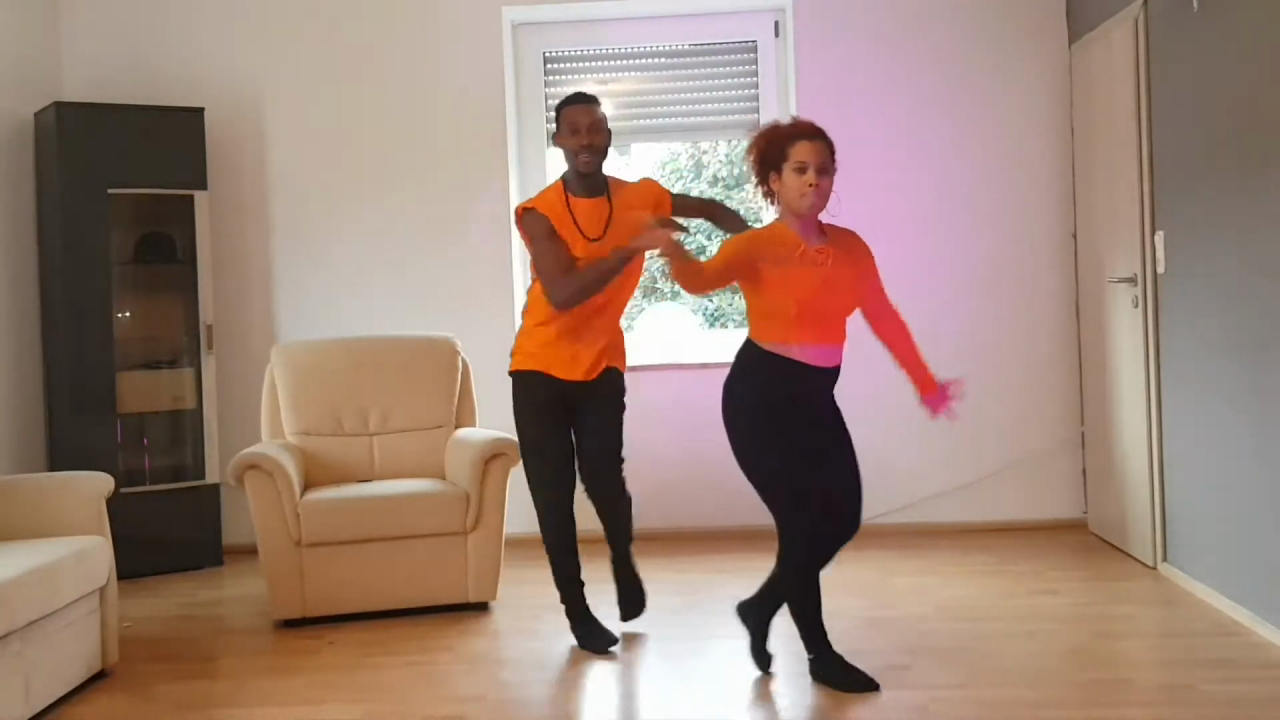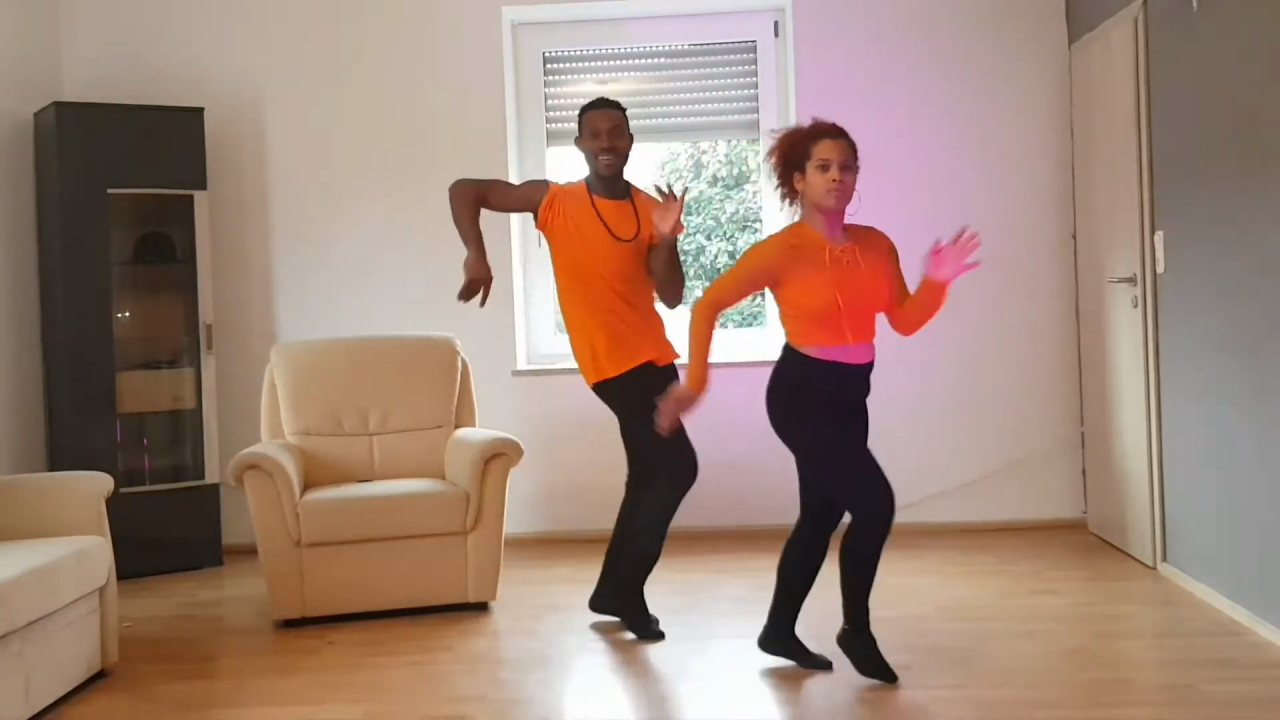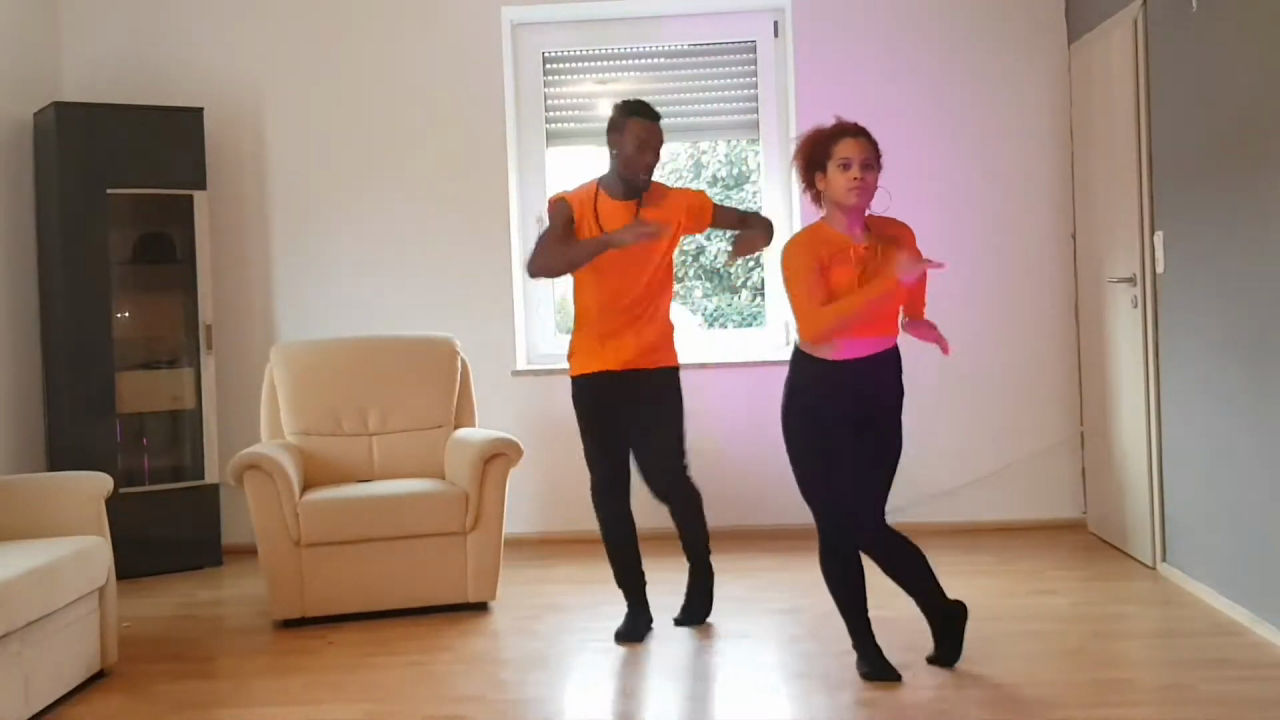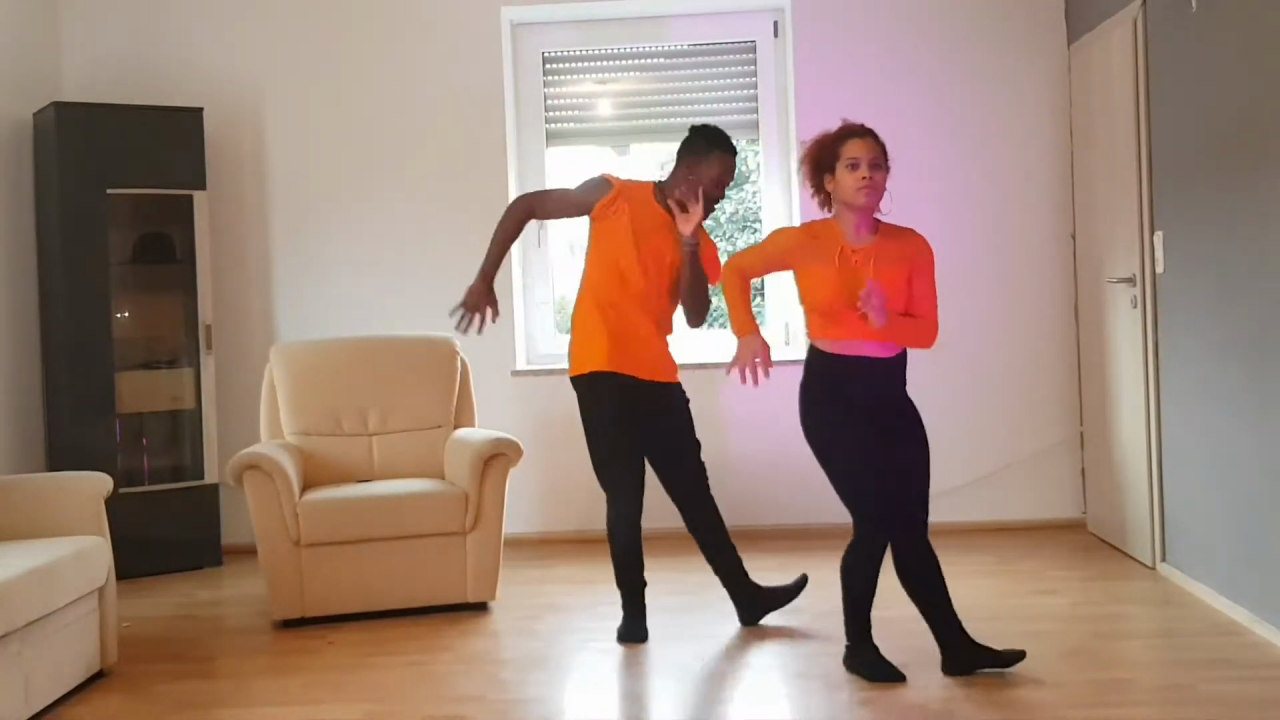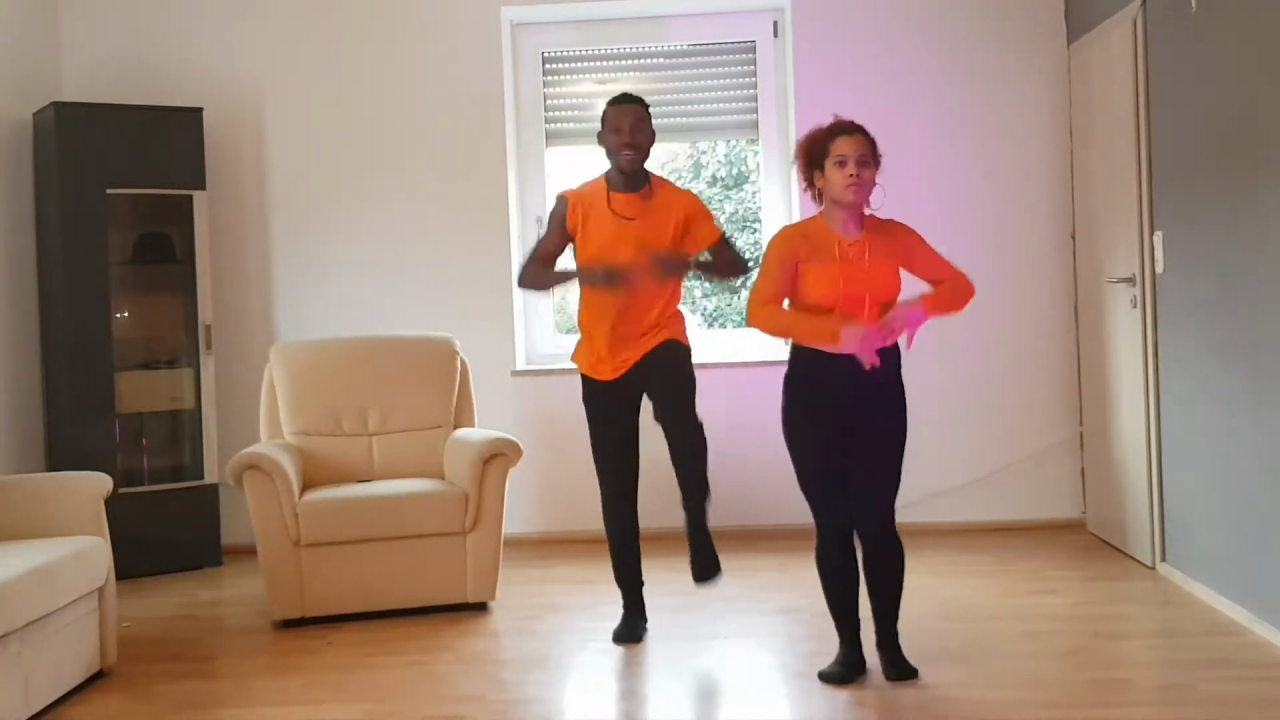
dt=0.3s
person 1, frame 1
left shoulder: (848, 246)
right shoulder: (755, 247)
left elbow: (883, 317)
right elbow: (701, 279)
left wrist: (925, 383)
right wrist: (676, 255)
left hip: (813, 398)
right hip: (758, 397)
left knee: (841, 519)
right knee: (802, 525)
left ankle: (763, 607)
right ankle: (820, 654)
person 1, frame 2
left shoulder: (877, 244)
right shoulder: (784, 252)
left elbow: (907, 321)
right elbow: (707, 307)
left wrist: (939, 280)
right wrist: (693, 382)
left hip: (850, 395)
right hip: (802, 395)
left knee: (820, 520)
right knee: (875, 504)
left ankle: (778, 629)
right ankle: (854, 631)
person 1, frame 3
left shoulder: (896, 235)
right shoulder: (804, 248)
right elbow: (816, 326)
left wrist: (917, 319)
right wrist: (889, 281)
left hip: (879, 389)
right hip: (816, 397)
left knee: (863, 527)
right knee: (838, 529)
left ankle: (942, 612)
right ankle: (866, 647)
person 1, frame 4
left shoulder: (911, 247)
right shoulder: (800, 242)
left elbow: (925, 331)
right elbow: (735, 271)
left wrist: (889, 317)
right wrist: (748, 337)
left hip: (889, 394)
right hip: (830, 392)
left knee: (909, 527)
right knee: (877, 522)
left ankle: (956, 647)
right ankle: (859, 647)
person 1, frame 5
left shoulder: (895, 237)
right shoulder: (792, 240)
left elbow: (960, 287)
right elbow: (760, 312)
left wrist: (917, 308)
right wrist: (840, 329)
left hip: (880, 387)
right hip: (815, 390)
left knee: (875, 520)
right knee: (833, 521)
left ankle: (889, 642)
right ankle: (848, 645)
person 2, frame 1
left shoulder: (642, 195)
right shoulder: (538, 214)
left elbow: (708, 209)
right elbow: (562, 295)
left wrist: (741, 235)
right wrist: (633, 246)
left hip: (599, 365)
right hip: (538, 363)
left knee: (603, 479)
right knee: (551, 488)
left ankle: (623, 564)
right ankle: (576, 609)
person 2, frame 2
left shoulder: (654, 210)
right shoulder: (554, 199)
left elbow: (672, 295)
right elbow: (462, 191)
left wrist: (667, 242)
right wrist: (477, 257)
left hip: (655, 359)
right hip: (612, 363)
left knee: (652, 475)
right knee: (677, 467)
left ankle: (614, 588)
right ankle: (624, 595)
person 2, frame 3
left shoulder: (679, 204)
right shoulder: (570, 206)
left elbow: (753, 223)
right elbow: (537, 266)
left wrist: (753, 234)
right wrist: (613, 239)
left hip: (651, 362)
right hip: (591, 367)
left knee: (666, 476)
right knee: (608, 487)
left ankle: (700, 573)
right ankle: (635, 602)
person 2, frame 4
left shoulder: (700, 244)
right shoulder: (611, 195)
left elbow: (698, 315)
right elbow: (524, 208)
left wrist: (690, 239)
right wrist: (485, 280)
left hip: (655, 373)
right hip: (599, 370)
left knee: (689, 483)
right knee: (624, 493)
left ankle: (743, 590)
right ankle: (633, 606)
person 2, frame 5
left shoulder: (682, 204)
right shoulder: (573, 204)
left elbow: (735, 265)
right elbow: (529, 276)
left wrist: (685, 262)
right wrist: (583, 271)
left hip: (660, 347)
right hip: (600, 362)
left knee: (684, 424)
right knee: (616, 488)
left ankle: (697, 526)
right ankle: (631, 604)
